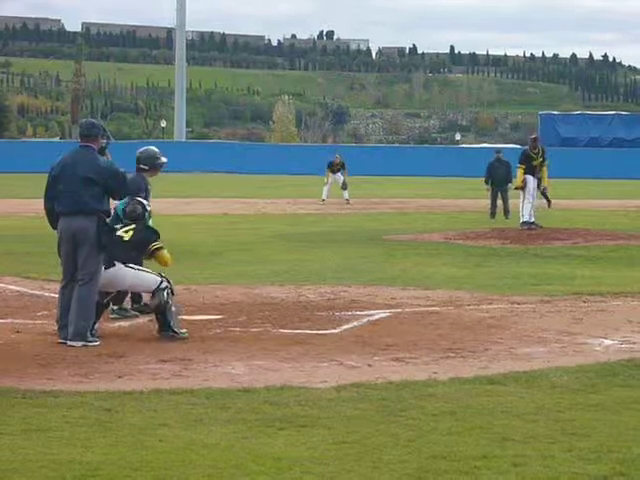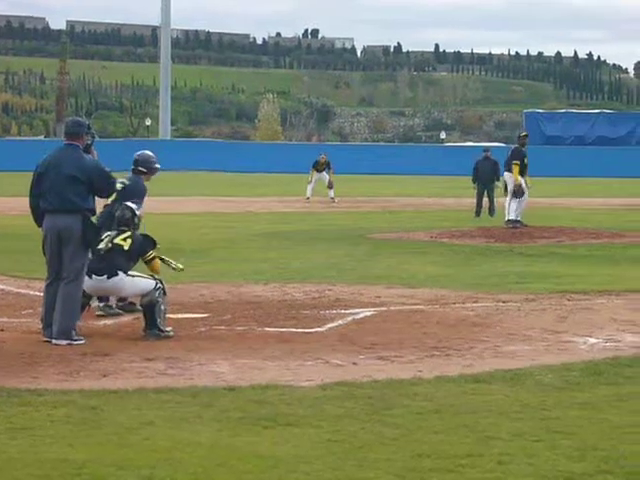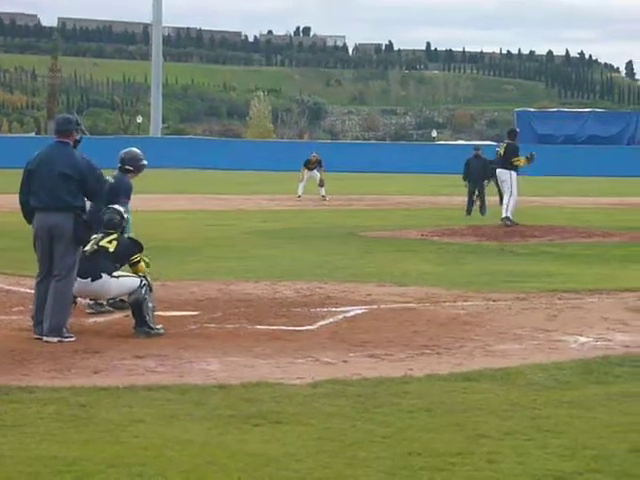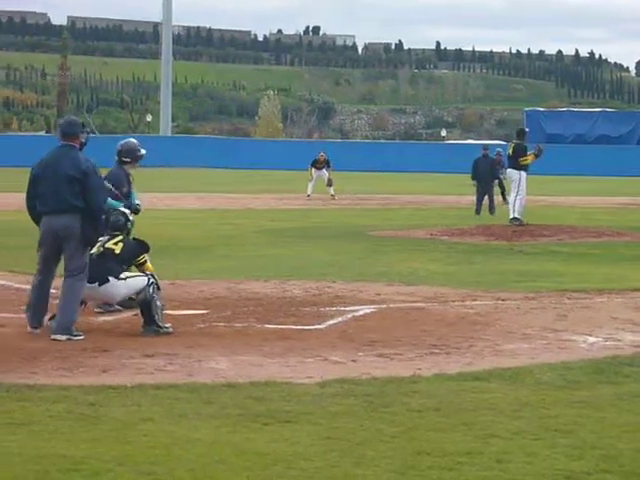
dt=0.5s
person 1, frame 1
left shoulder: (61, 163)
right shoulder: (102, 164)
left elbow: (49, 198)
right elbow: (122, 191)
left wrist: (56, 224)
left hip: (65, 223)
right hip: (91, 224)
left knee: (68, 278)
right knee: (87, 279)
left ankle: (64, 331)
right ankle: (79, 334)
person 1, frame 2
left shoulder: (46, 161)
right shoulder: (88, 163)
left elbow: (34, 197)
right elbow: (108, 188)
left wrist: (42, 222)
left hip: (50, 222)
right hip: (76, 222)
left knee: (53, 276)
right knee: (72, 277)
left ankle: (48, 329)
right ankle: (63, 332)
person 1, frame 3
left shoulder: (37, 159)
right shoulder: (79, 161)
left elbow: (24, 194)
right elbow: (98, 193)
left wrist: (32, 219)
right wrist: (92, 171)
left hip: (41, 219)
right hip: (67, 220)
left knee: (44, 274)
right knee: (63, 274)
left ankle: (40, 326)
right ankle: (55, 329)
person 1, frame 4
left shoulder: (42, 163)
right shoulder: (84, 164)
left elbow: (31, 199)
right elbow: (97, 201)
left wrist: (41, 221)
right wrist: (95, 226)
left hip: (48, 222)
right hip: (75, 223)
left knee: (44, 271)
right knee: (75, 274)
left ankle: (34, 321)
right ankle: (63, 327)
person 2, frame 1
left shoulder: (143, 182)
right shoulder: (136, 181)
right elbow: (121, 205)
left knee: (136, 265)
left ankle: (137, 304)
right ankle: (116, 307)
person 2, frame 2
left shoulder: (127, 181)
right shoulder: (139, 185)
left hip: (107, 225)
right hip: (111, 227)
left ankle: (122, 301)
right ankle: (103, 304)
person 2, frame 3
left shoulder: (115, 179)
right shoulder: (124, 183)
right elbow: (124, 213)
right wrist: (126, 235)
left hip: (96, 223)
right hip: (98, 225)
left ankle: (112, 298)
right ankle: (94, 302)
person 2, frame 4
left shoulder: (127, 174)
right shoulder: (116, 174)
left elbow: (131, 196)
left wrist: (135, 205)
right wrist: (123, 208)
right ankle: (104, 301)
person 3, frame 1
left shoulder: (116, 229)
right shoulder: (145, 232)
right elbow: (166, 261)
right wrist: (153, 252)
right hip: (119, 270)
left knee: (103, 291)
right knee: (162, 285)
right ankle: (169, 329)
person 3, frame 2
left shoulder: (106, 235)
right shoulder: (140, 240)
right elbow: (156, 269)
right wrist: (148, 251)
left hip: (91, 281)
right hip: (116, 280)
left knee: (84, 289)
right knee: (156, 286)
right ankle: (155, 329)
person 3, frame 3
left shoulder: (94, 238)
right shoulder: (126, 243)
right elbow: (141, 271)
right wrist: (133, 250)
left hip: (77, 285)
right hip: (102, 283)
right knee: (142, 282)
right ankle: (145, 326)
person 3, frame 4
left shoulder: (100, 241)
right shoulder: (132, 244)
right elbow: (149, 271)
left hip: (86, 288)
right hip: (109, 287)
right knee: (149, 280)
right ankle: (154, 325)
